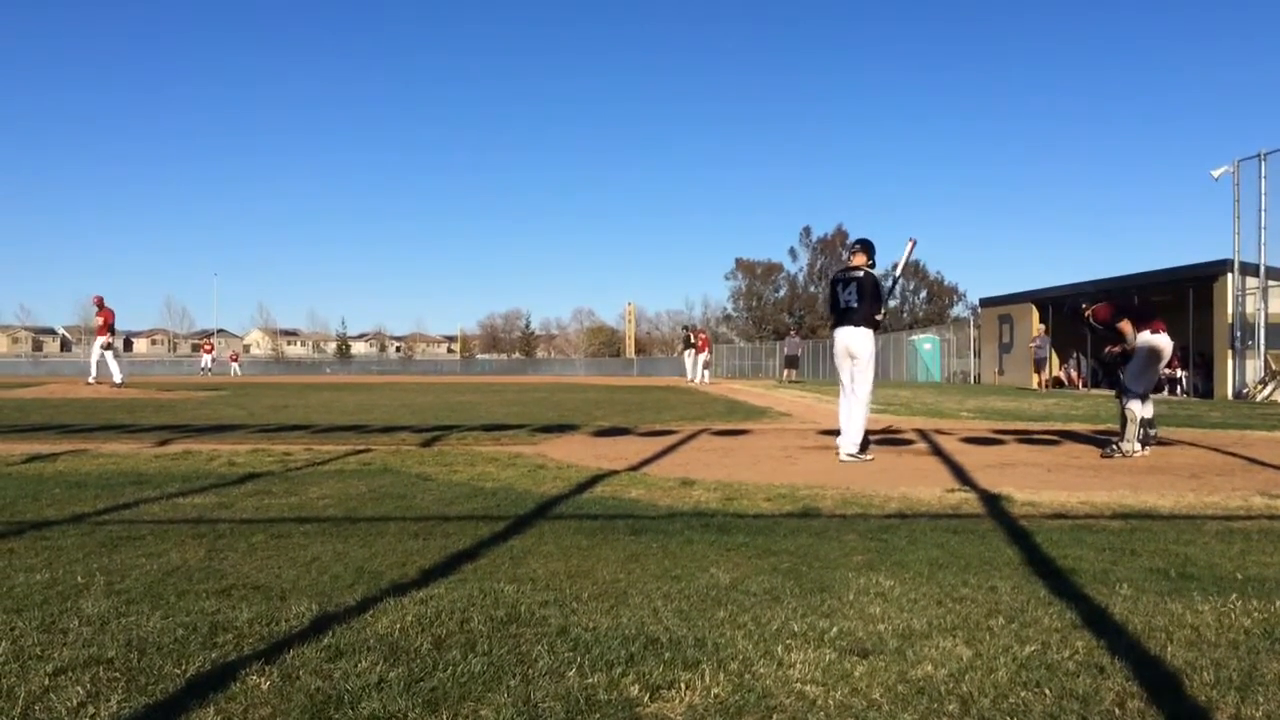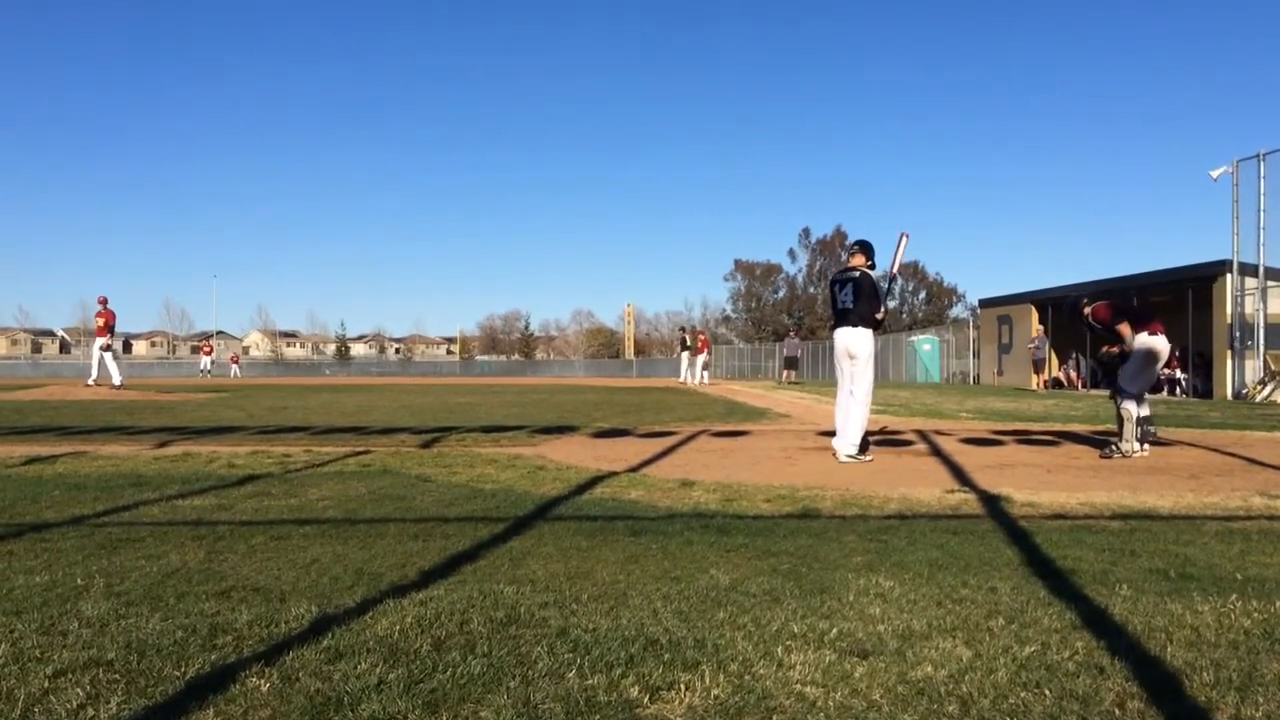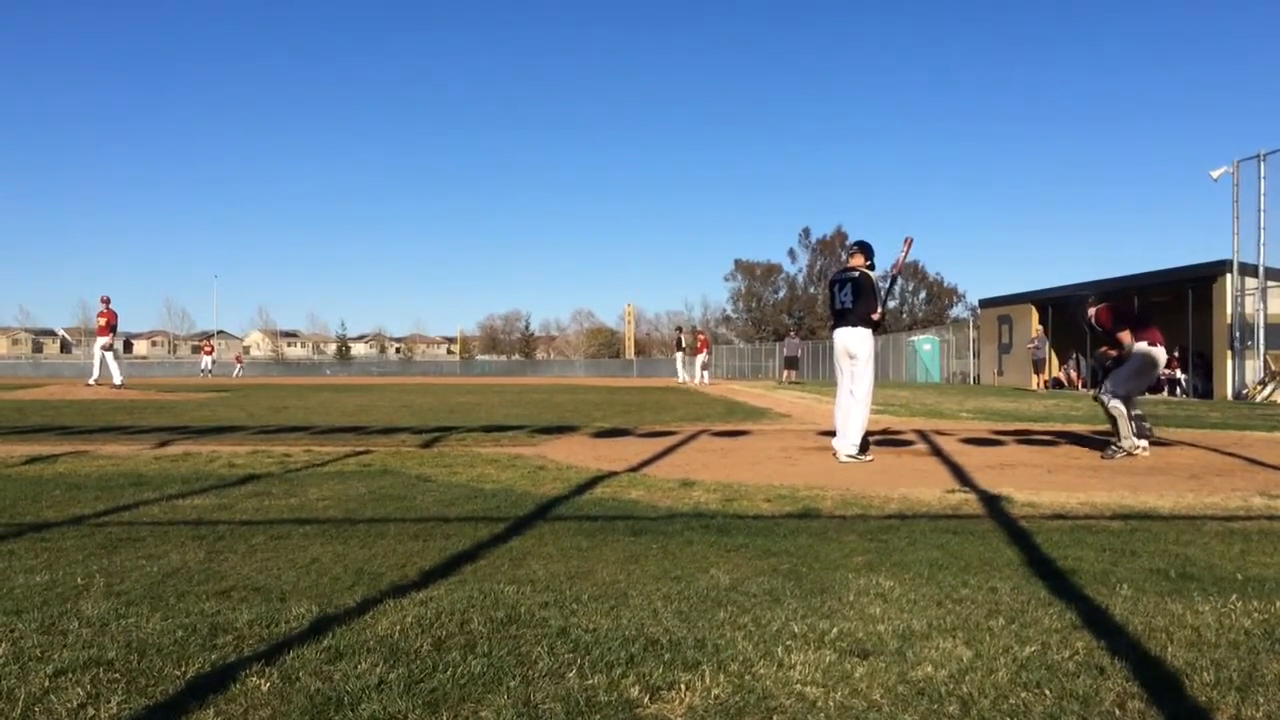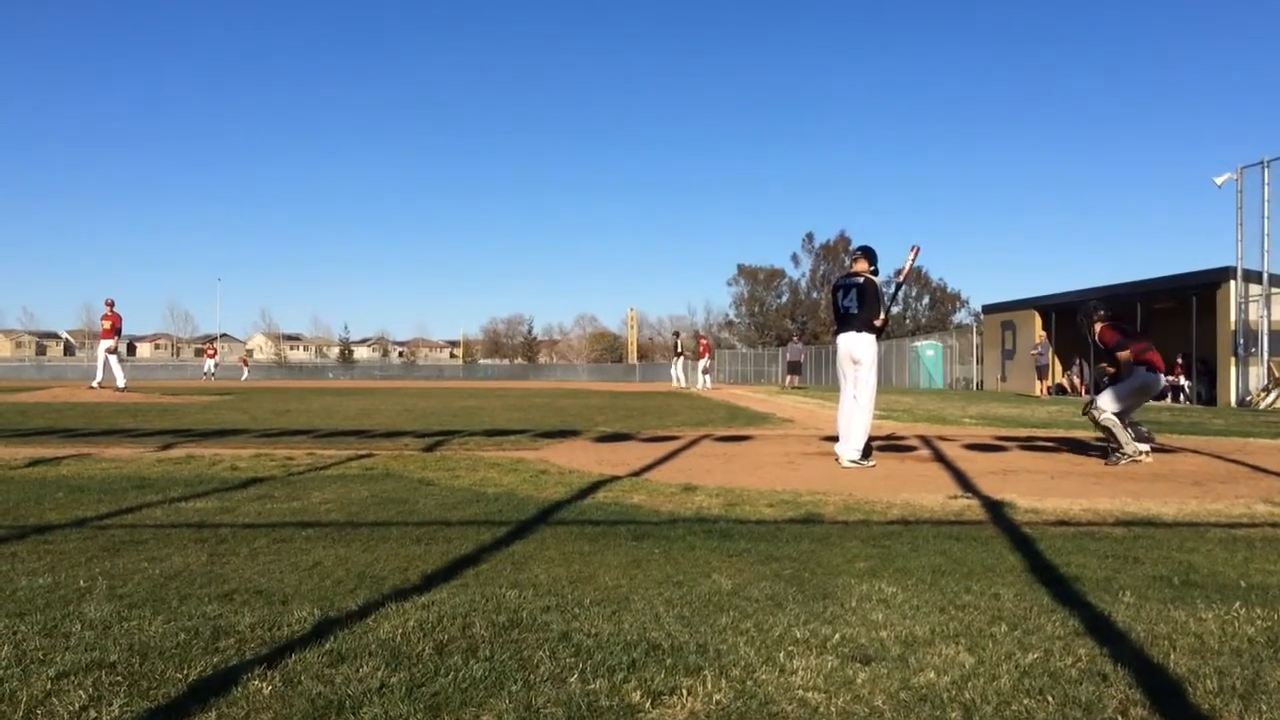
dt=0.3s
person 1, frame 1
left shoulder: (836, 278)
right shoulder: (869, 278)
left elbow: (832, 311)
right elbow: (878, 315)
right wrist: (874, 321)
left hip: (840, 334)
right hip: (861, 334)
left knee: (847, 391)
right knee: (860, 392)
left ankle: (846, 442)
right ankle: (851, 447)
person 1, frame 2
left shoulder: (835, 279)
right shoulder: (866, 277)
left elbow: (835, 310)
right elbow: (879, 314)
right wrist: (876, 320)
left hip: (839, 335)
right hip: (860, 335)
left knee: (844, 391)
right knee: (860, 392)
left ankle: (841, 443)
right ankle: (850, 448)
person 1, frame 3
left shoulder: (835, 279)
right shoulder: (866, 277)
left elbow: (834, 311)
right elbow: (875, 314)
right wrist: (876, 319)
left hip: (839, 334)
right hip: (860, 334)
left knee: (844, 390)
right knee: (860, 391)
left ankle: (842, 443)
right ankle: (851, 448)
person 1, frame 4
left shoulder: (838, 284)
right shoulder: (870, 283)
left elbow: (837, 317)
right elbow: (877, 321)
right wrist: (881, 325)
left hip: (842, 340)
right hip: (863, 340)
left knee: (847, 395)
right knee: (863, 397)
left ankle: (844, 449)
right ankle: (854, 453)
person 2, frame 1
left shoulder: (1098, 313)
right shoulder: (1106, 310)
left elbow: (1128, 329)
left wrist: (1125, 348)
right wrist: (1120, 348)
left hip: (1150, 340)
right hip: (1163, 341)
left knee: (1129, 391)
right knee: (1142, 392)
left ankle: (1128, 445)
right ankle: (1143, 442)
person 2, frame 2
left shoulder: (1097, 311)
right shoulder: (1103, 310)
left elbow: (1127, 332)
left wrist: (1122, 350)
right wrist: (1118, 349)
left hip: (1147, 342)
right hip: (1159, 342)
left knee: (1125, 392)
right knee: (1138, 393)
left ankle: (1126, 446)
right ankle: (1141, 443)
person 2, frame 3
left shoulder: (1102, 315)
right shoulder: (1108, 312)
left elbow: (1127, 341)
left wrist: (1118, 354)
right wrist: (1115, 353)
left hip: (1147, 351)
right hip: (1156, 352)
left knee: (1106, 394)
right knee: (1125, 397)
left ankle: (1127, 444)
right ankle: (1142, 442)
person 2, frame 4
left shoulder: (1104, 331)
right shoulder: (1112, 330)
left elbow: (1127, 362)
left wrist: (1116, 375)
right wrist: (1114, 372)
left hip: (1145, 375)
right hip: (1155, 376)
left knee: (1095, 408)
right knee: (1117, 412)
left ankle: (1129, 449)
right ankle: (1141, 448)
